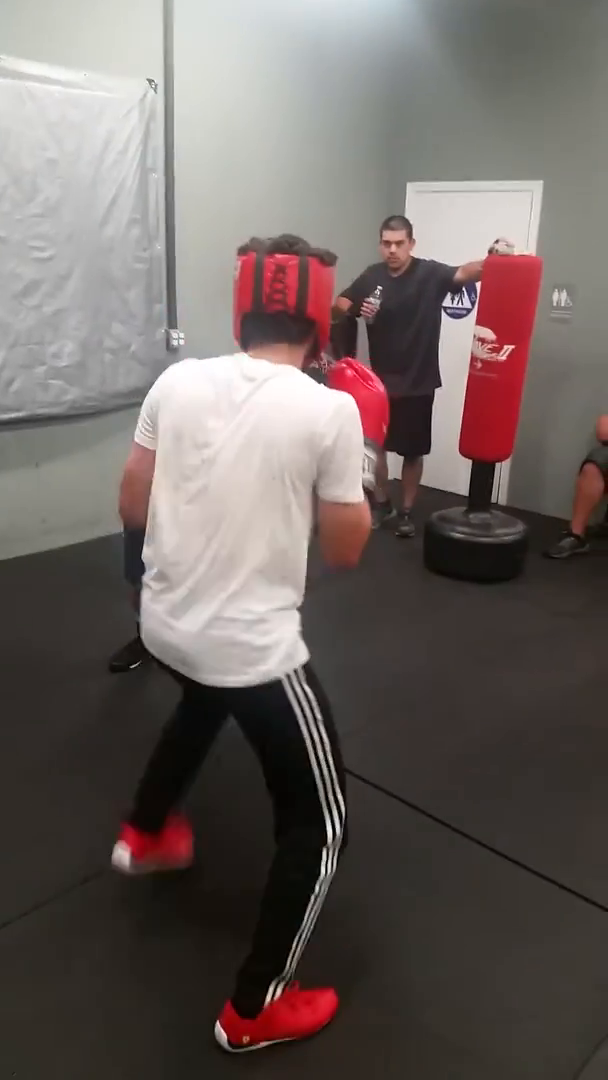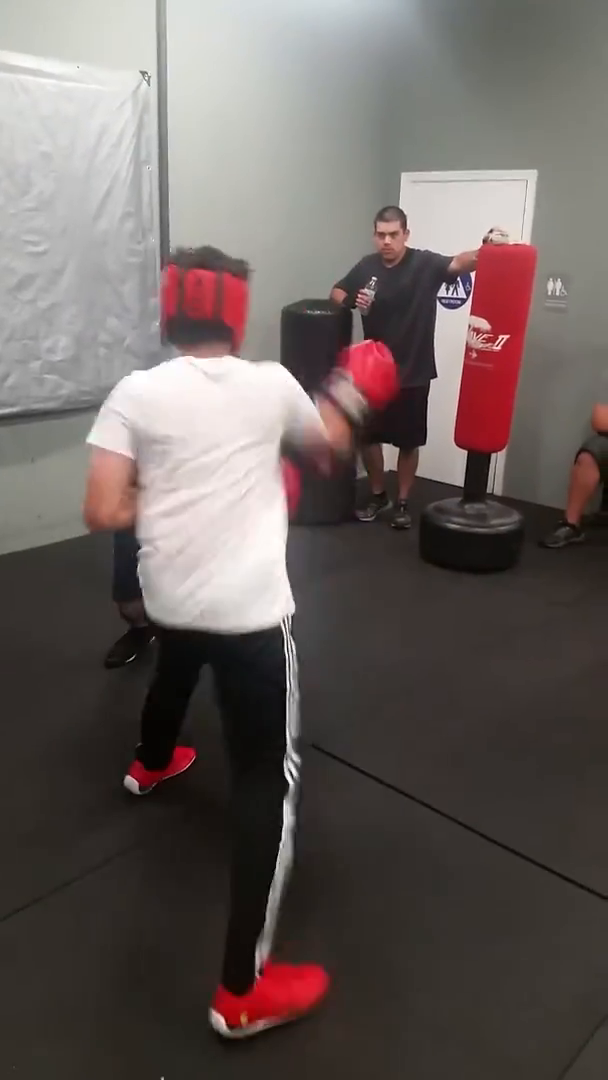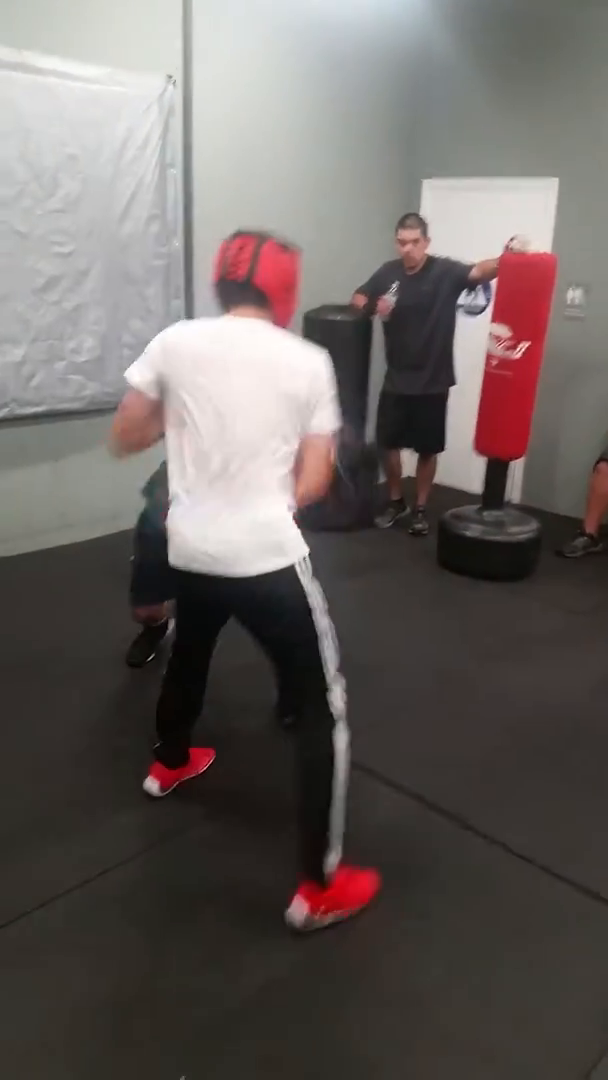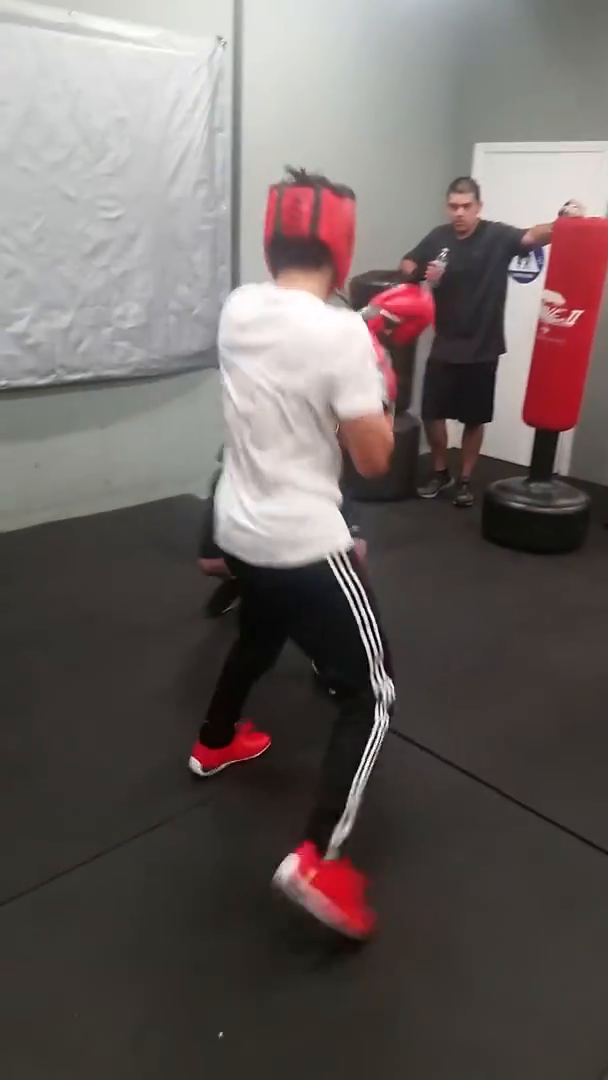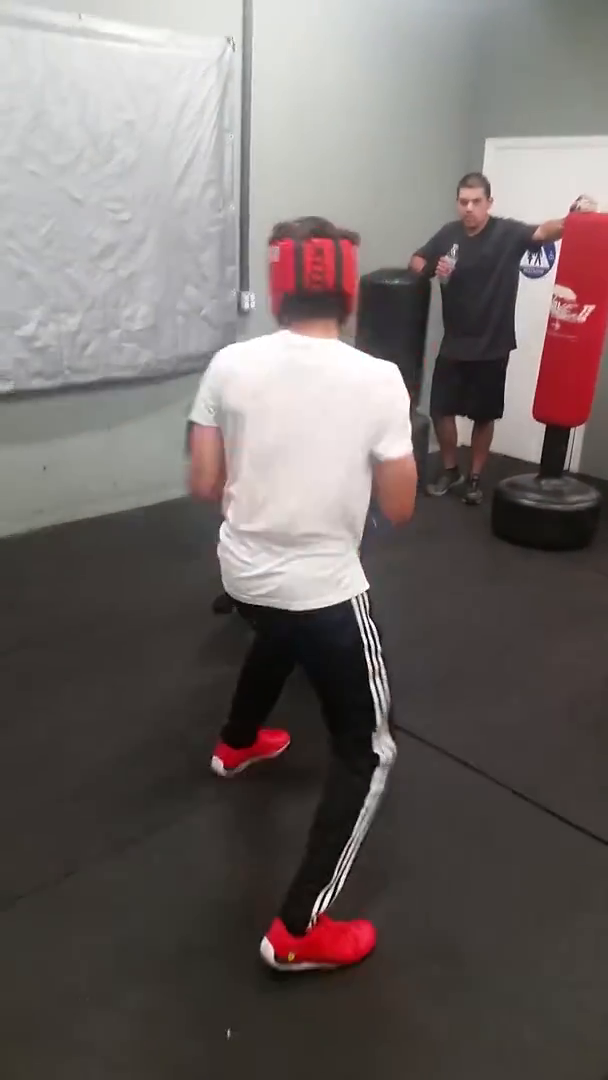
dt=0.3s
person 1, frame 1
left shoulder: (177, 383)
right shoulder: (328, 410)
left elbow: (131, 509)
right elbow: (344, 551)
left hip: (166, 626)
right hip: (254, 649)
left knee: (203, 706)
right knee: (315, 822)
left ankle: (144, 832)
right ankle: (252, 1010)
person 1, frame 2
left shoulder: (136, 393)
right shoulder: (272, 382)
left elbow: (102, 511)
right elbow: (334, 444)
right wrist: (351, 390)
left hip: (169, 598)
right hip: (254, 607)
left knee: (176, 665)
right knee: (268, 781)
left ankle: (151, 764)
right ankle: (245, 991)
person 1, frame 3
left shoulder: (175, 342)
right shoulder: (309, 360)
left elbow: (125, 438)
right elbow: (315, 480)
left hip: (192, 549)
right hip: (267, 554)
left knee: (190, 647)
right knee: (321, 706)
left ankle: (171, 762)
right ankle: (321, 884)
person 1, frame 4
left shoulder: (237, 310)
right shoulder: (340, 334)
right elbow: (373, 460)
right wrist: (378, 390)
left hip: (238, 528)
right hip: (307, 541)
left knee: (260, 629)
right knee: (370, 696)
left ankle: (218, 743)
right ankle: (317, 860)
person 1, frame 5
left shoulder: (229, 366)
right shoulder: (378, 381)
left elbow: (205, 487)
right elbow: (399, 507)
left hip: (244, 574)
right hip: (324, 588)
left knee: (277, 635)
right knee: (366, 751)
left ankle: (237, 742)
right ankle: (296, 929)
person 2, frame 1
left shoulder: (429, 273)
right shoulder: (372, 275)
left elbow: (462, 274)
right elbow: (340, 303)
right wrist: (356, 309)
left hip: (418, 382)
right hip: (380, 380)
left knee: (413, 451)
left ankle: (406, 512)
right ankle: (381, 504)
person 2, frame 2
left shoulder: (425, 263)
right shoulder: (367, 266)
left elbow: (458, 263)
right elbow: (337, 292)
right wrist: (352, 300)
left hip: (414, 374)
left knee: (408, 442)
right knee: (368, 437)
left ankle: (403, 503)
right ankle: (377, 496)
person 2, frame 3
left shoulder: (445, 271)
right shoulder: (388, 272)
left elbow: (479, 271)
right elbow: (357, 298)
right wrist: (373, 307)
left hip: (432, 381)
right hip: (396, 378)
left knee: (427, 448)
right knee: (386, 443)
left ankle: (420, 509)
right ankle: (395, 502)
person 2, frame 4
left shoulder: (497, 236)
right shoulder: (439, 237)
left elbow: (532, 236)
right elbow: (406, 264)
right wrist: (422, 273)
left hip: (482, 350)
right hip: (444, 346)
left knee: (474, 419)
right knee: (432, 412)
left ankle: (465, 480)
right ankle: (440, 473)
person 2, frame 5
left shoulder: (508, 233)
right shoulder: (449, 233)
left elbow: (543, 232)
right elbow: (416, 261)
right wrist: (432, 270)
left hip: (492, 346)
right hip: (454, 343)
left knee: (484, 415)
right knee: (441, 409)
left ankle: (475, 477)
right ankle: (450, 470)
